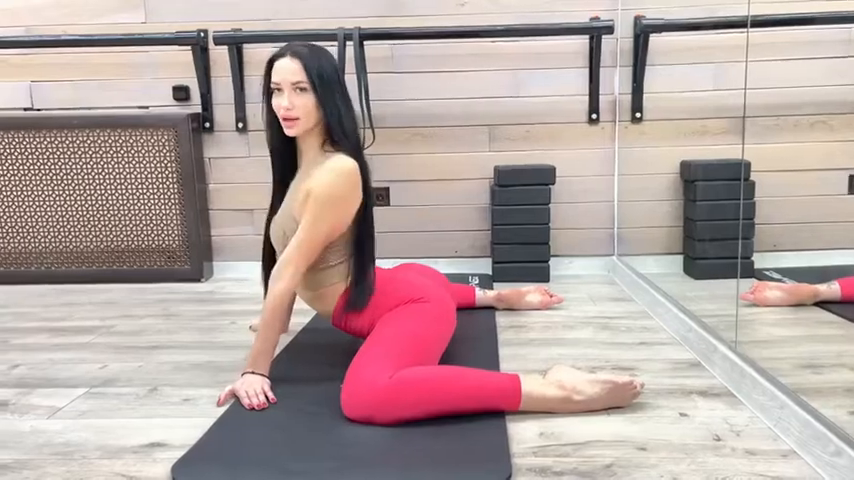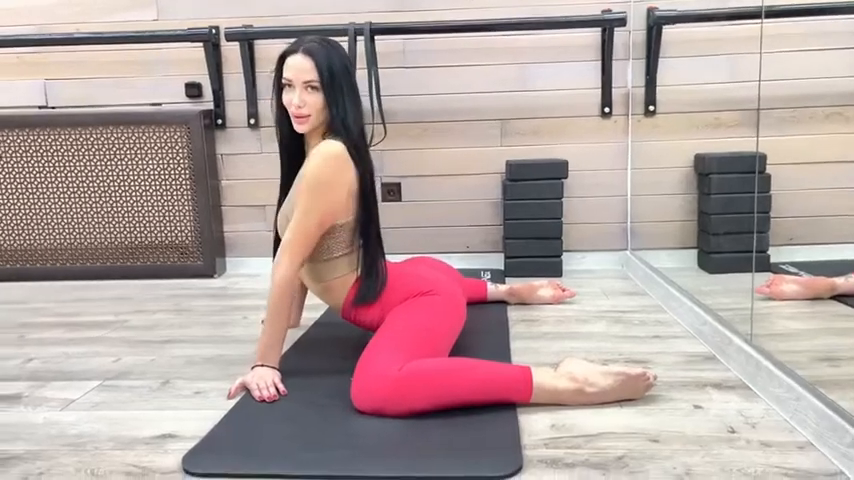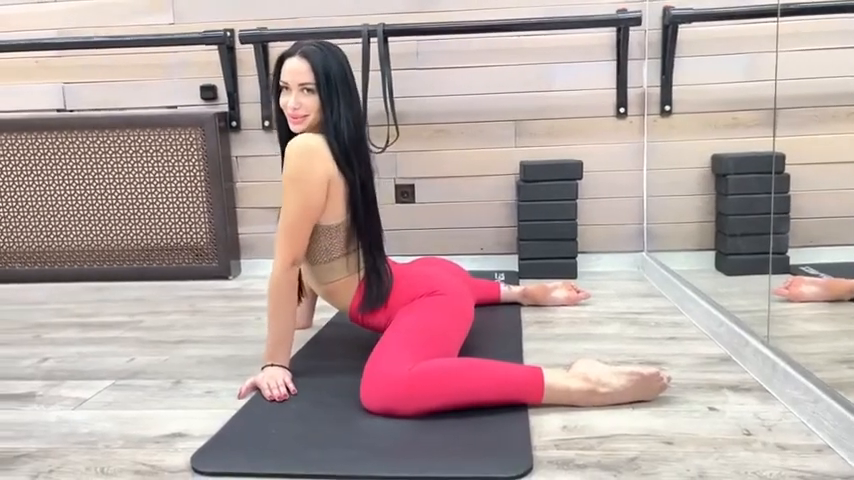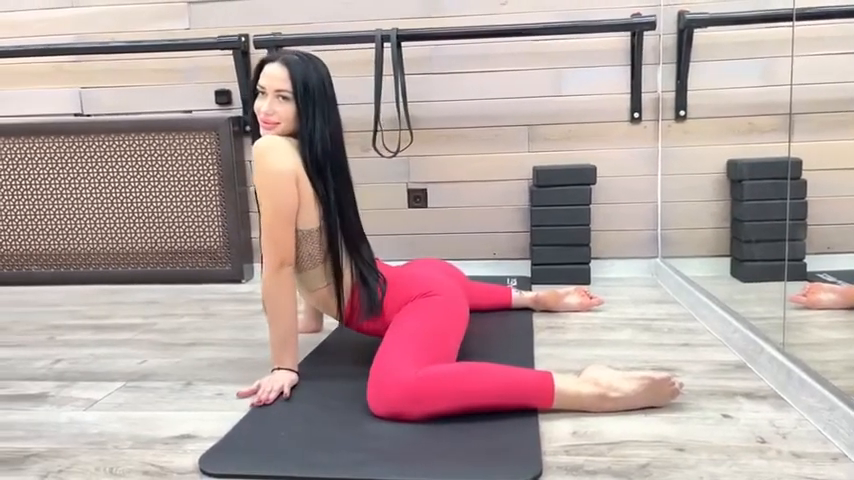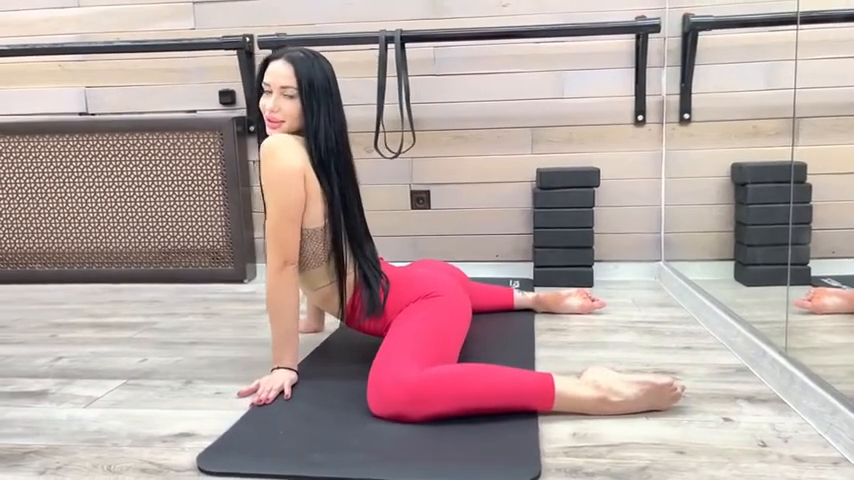
dt=0.7s
person 1, frame 1
left shoulder: (337, 172)
right shoulder: (304, 161)
left elbow: (287, 273)
right elbow: (291, 266)
left wrist: (255, 370)
right wrist: (277, 321)
left hip: (408, 303)
right hip: (394, 288)
left knee: (365, 398)
left ankle: (553, 390)
right ankle: (496, 296)
person 1, frame 2
left shoulder: (329, 157)
right shoulder: (311, 151)
left elbow: (288, 264)
right elbow: (303, 258)
left wrist: (265, 362)
right wrist: (291, 313)
left hip: (417, 296)
right hip: (407, 281)
left knee: (376, 389)
left ankle: (567, 382)
right ankle: (507, 291)
person 1, frame 3
left shoulder: (306, 150)
right shoulder: (329, 148)
left elbow: (287, 262)
right elbow: (313, 253)
left wrist: (275, 362)
right wrist: (302, 312)
left hip: (427, 296)
right hip: (418, 280)
left knee: (386, 390)
left ankle: (579, 383)
right ankle: (522, 292)
person 1, frame 4
left shoulder: (272, 152)
right shoulder: (308, 152)
left elbow: (279, 265)
left wrist: (284, 365)
right wrist: (312, 316)
left hip: (420, 297)
right hip: (415, 281)
left knee: (393, 393)
left ankle: (591, 389)
right ankle: (536, 298)
person 1, frame 5
left shoulder: (280, 152)
right shoulder: (316, 151)
left elbow: (282, 264)
left wrist: (284, 363)
right wrist: (314, 316)
left hip: (421, 298)
right hip: (415, 282)
left knee: (393, 393)
left ankle: (592, 391)
right ankle: (537, 298)
